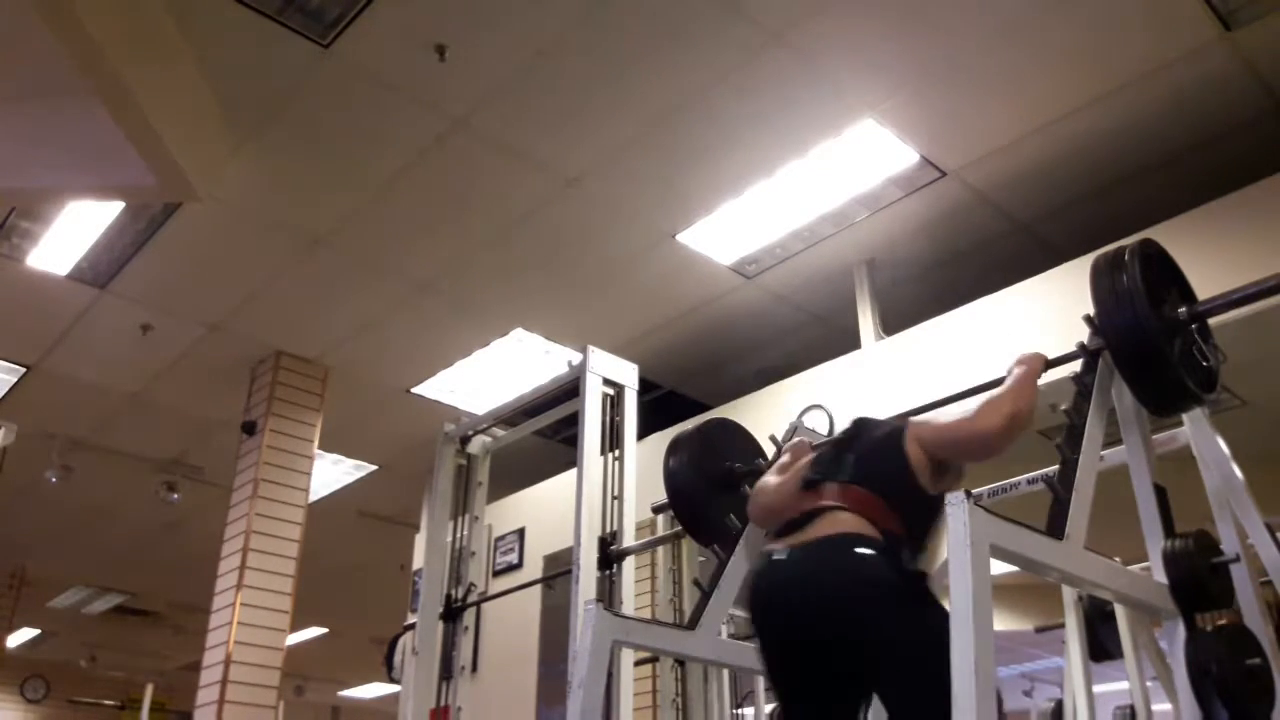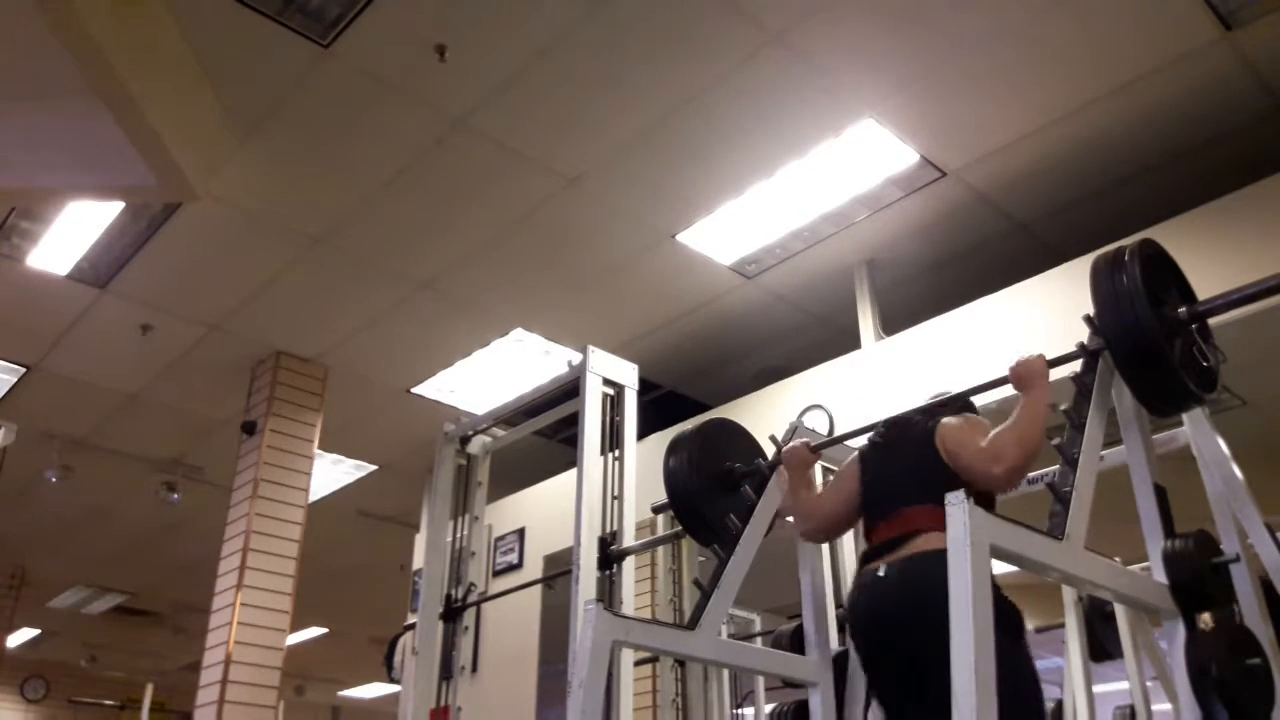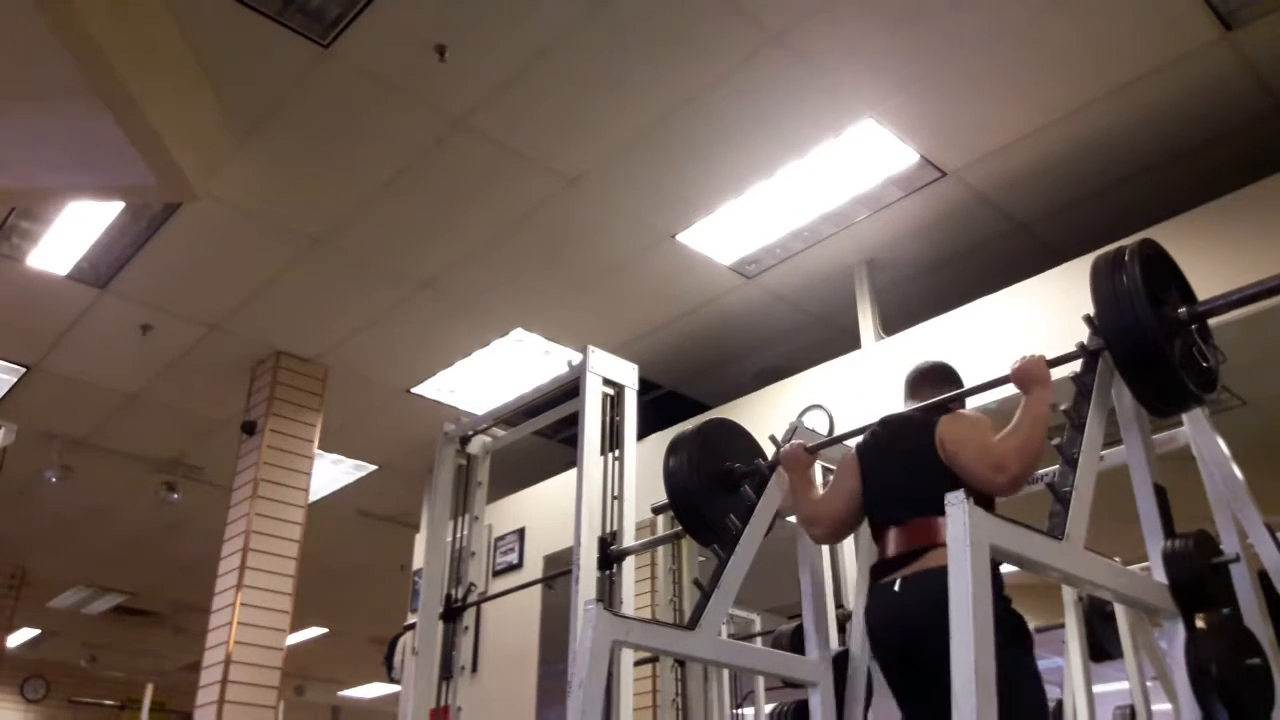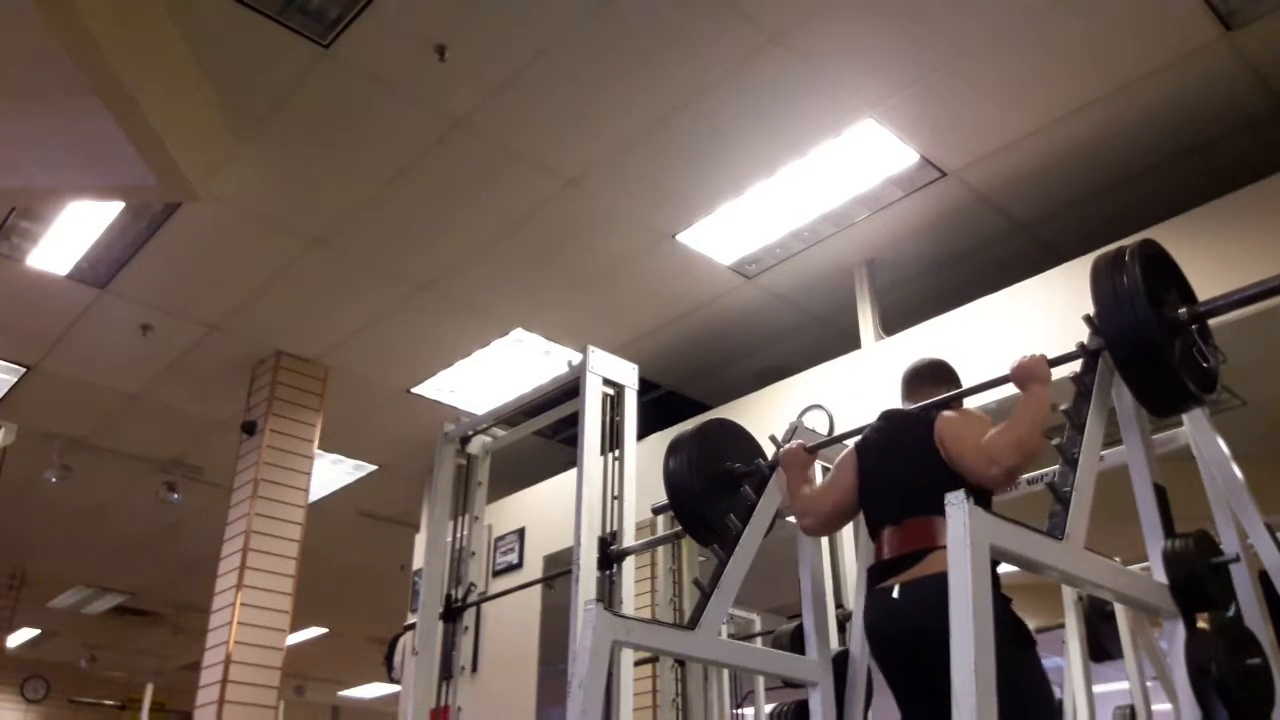
dt=0.3s
person 1, frame 1
left shoulder: (839, 448)
right shoulder: (922, 440)
left elbow: (761, 505)
right elbow: (993, 425)
left wrist: (788, 461)
right wrist: (1025, 371)
right hip: (849, 570)
person 1, frame 2
left shoulder: (870, 454)
right shoulder: (958, 429)
left elbow: (813, 523)
right elbow: (1002, 464)
left wrist: (798, 471)
right wrist: (1035, 388)
left hip: (871, 601)
right hip: (940, 585)
person 1, frame 3
left shoulder: (868, 449)
right shoulder: (957, 426)
left elbow: (822, 525)
right elbow: (1005, 471)
left wrist: (798, 471)
right wrist: (1036, 389)
left hip: (887, 609)
right hip: (952, 596)
person 1, frame 4
left shoulder: (864, 448)
right shoulder: (955, 424)
left elbow: (813, 517)
right elbow: (998, 464)
left wrist: (797, 471)
right wrist: (1036, 387)
left hip: (886, 613)
right hip: (952, 598)
